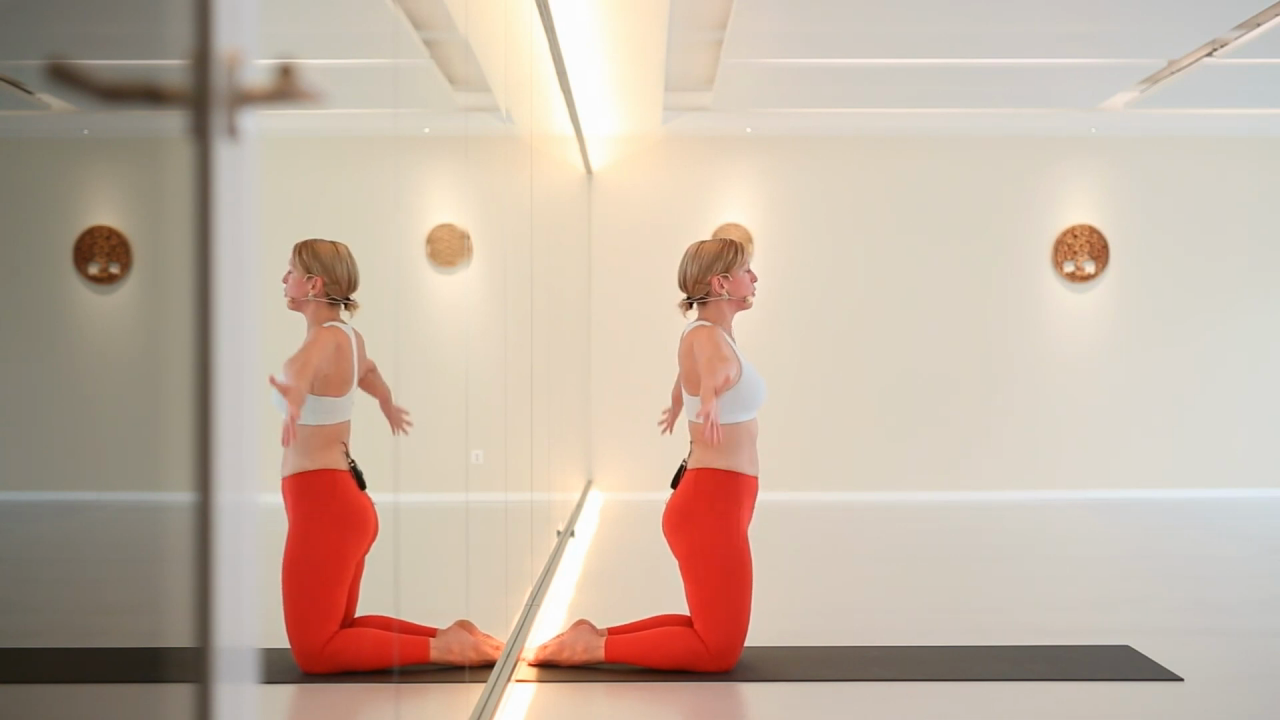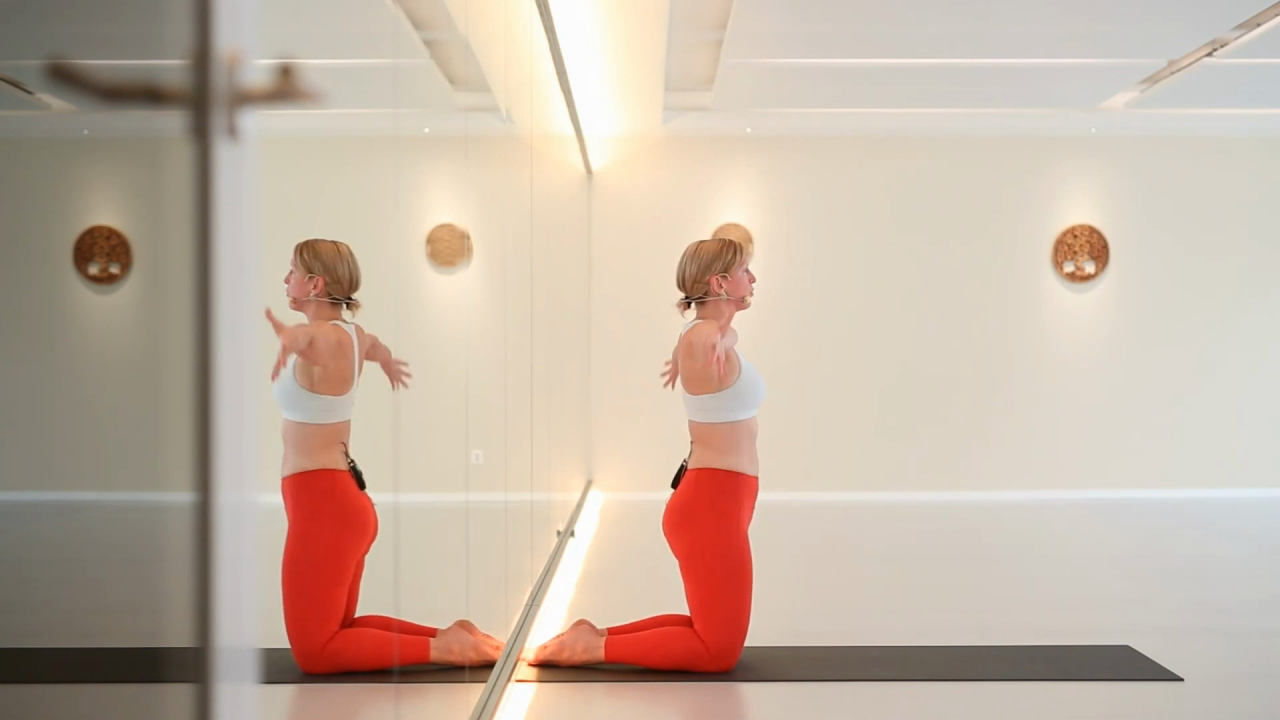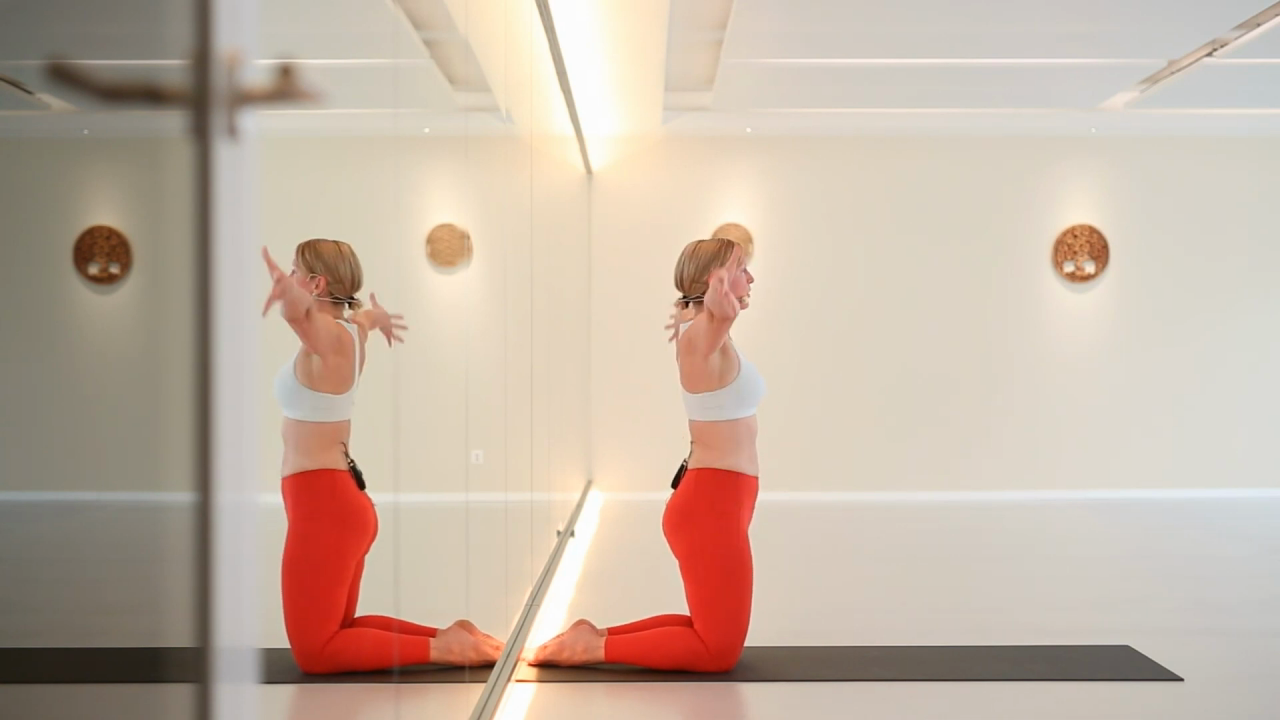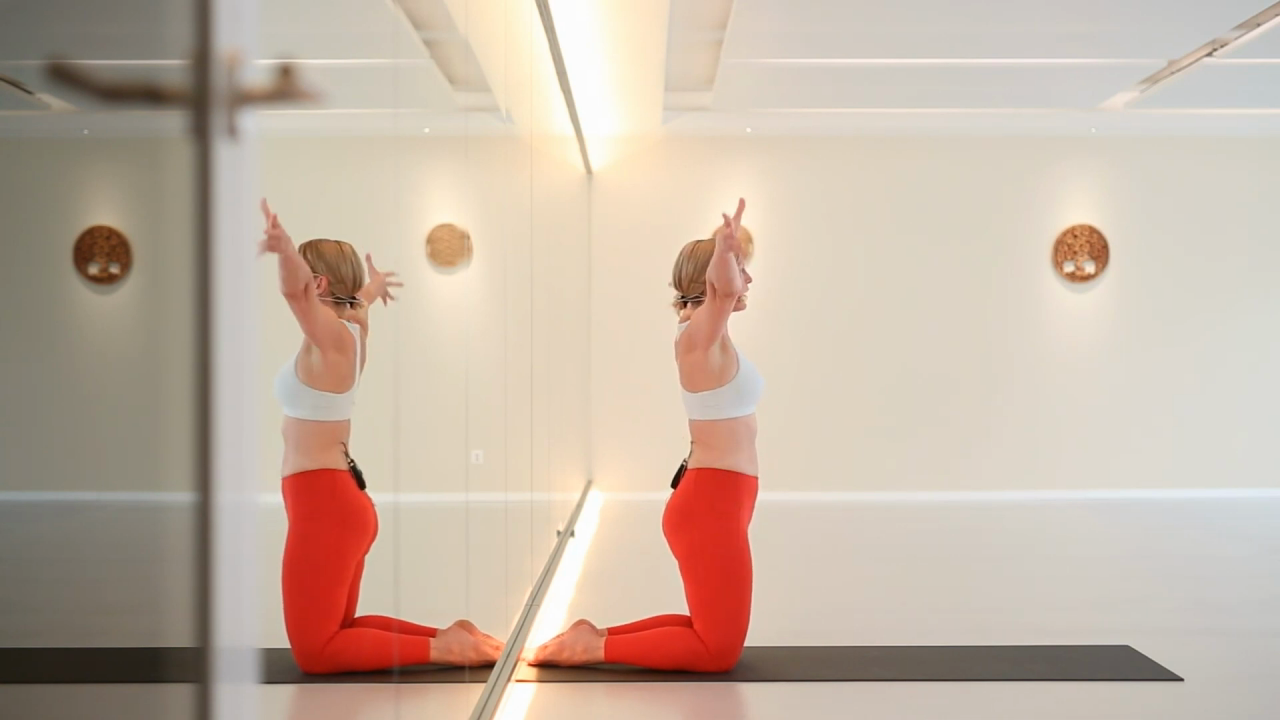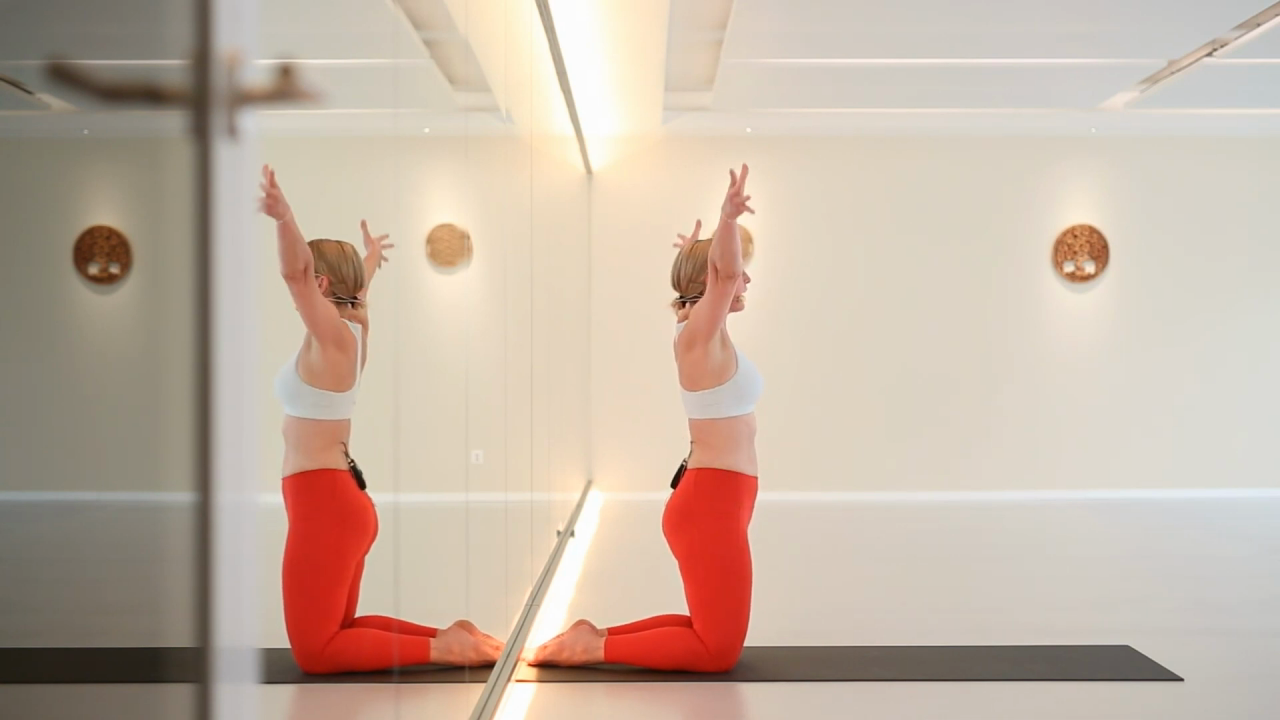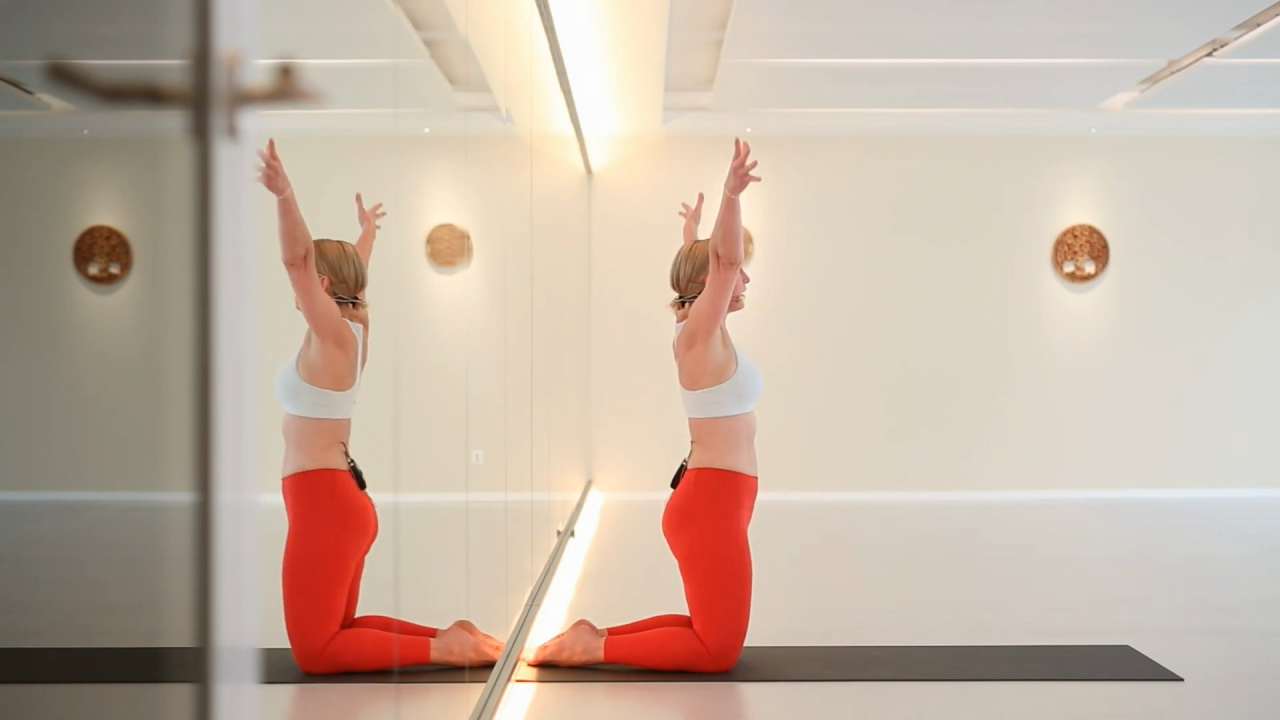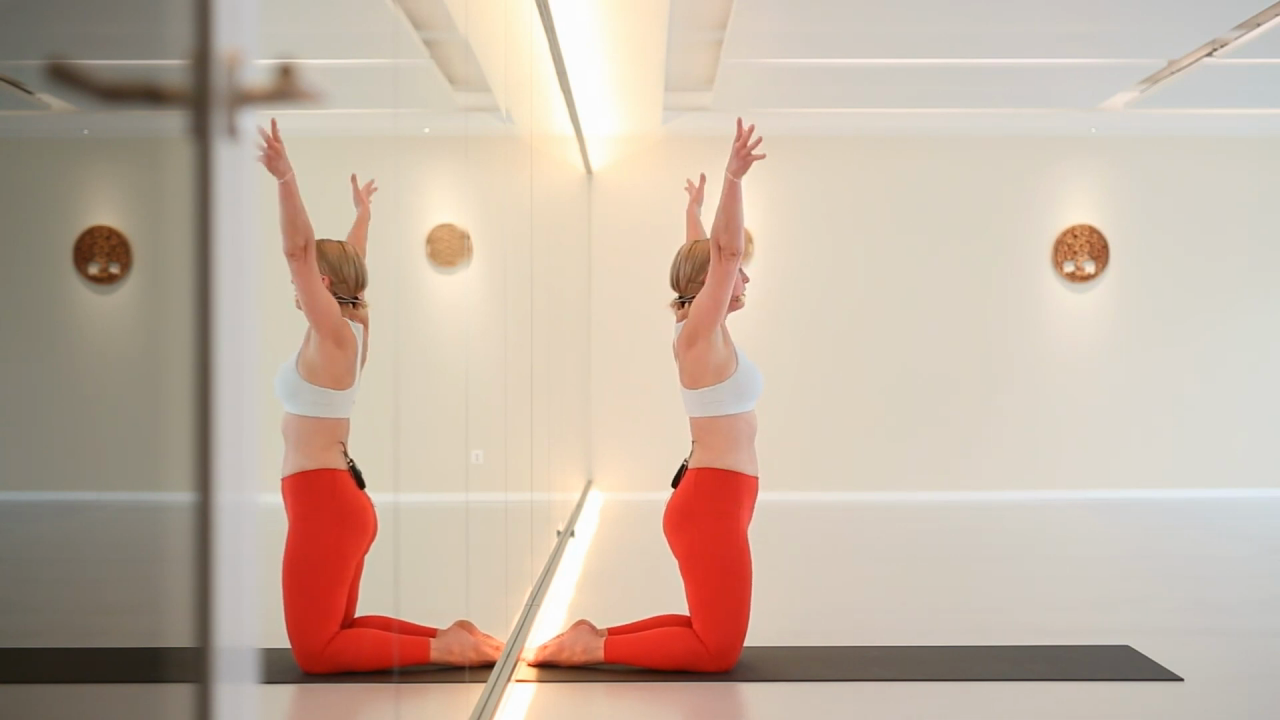
dt=0.1s
person 1, frame 1
left shoulder: (324, 339)
right shoulder: (345, 336)
left elbow: (305, 365)
right elbow: (371, 376)
left wrist: (294, 394)
right wrist: (389, 406)
left hip: (322, 505)
right hip: (341, 501)
left knee: (315, 651)
right knee: (334, 630)
left ankle: (441, 648)
right ankle: (448, 637)
person 1, frame 2
left shoulder: (327, 336)
right shoulder: (348, 333)
left elbow: (305, 339)
right elbow: (373, 346)
left wrist: (290, 338)
right wrist: (387, 360)
left hip: (322, 506)
right hip: (340, 502)
left knee: (315, 650)
right knee: (334, 630)
left ankle: (440, 647)
right ankle: (447, 636)
person 1, frame 3
left shoulder: (330, 340)
right shoulder: (347, 329)
left elbow: (299, 314)
right elbow: (367, 320)
left wrist: (285, 290)
right wrist: (380, 317)
left hip: (323, 504)
right hip: (340, 500)
left knee: (315, 651)
right knee: (335, 630)
left ankle: (441, 649)
right ankle: (447, 636)
person 1, frame 4
left shoulder: (329, 335)
right shoulder: (352, 328)
left elbow: (295, 288)
right elbow: (364, 297)
left wrist: (284, 246)
right wrist: (374, 281)
left hip: (323, 508)
right hip: (338, 503)
left knee: (316, 652)
right knee: (336, 632)
left ankle: (442, 650)
right ankle: (448, 636)
person 1, frame 5
left shoulder: (332, 335)
right shoulder: (351, 325)
left elbow: (294, 272)
right elbow: (358, 282)
left wrist: (285, 219)
right wrist: (371, 253)
left hip: (324, 504)
right hip: (339, 499)
left knee: (315, 650)
right knee: (335, 631)
left ankle: (443, 648)
right ankle: (448, 636)
person 1, frame 6
left shoulder: (332, 336)
right shoulder: (354, 329)
left elbow: (295, 258)
right elbow: (356, 268)
left wrist: (285, 194)
right wrist: (366, 230)
left hip: (323, 509)
right hip: (339, 502)
left knee: (316, 651)
right knee: (336, 630)
left ankle: (442, 649)
right ankle: (447, 636)
person 1, frame 7
left shoulder: (332, 333)
right shoulder: (353, 328)
left elbow: (299, 249)
right elbow: (351, 262)
left wrist: (286, 179)
right wrist: (362, 211)
left hip: (323, 504)
right hip: (339, 500)
left knee: (316, 650)
right knee: (335, 630)
left ankle: (443, 649)
right ankle: (451, 636)
person 2, frame 1
left shoulder: (705, 335)
right shoulder: (705, 337)
right elbow: (714, 370)
left wrist: (676, 404)
right wrist: (712, 391)
left hip: (712, 504)
right hip: (712, 507)
left knee: (713, 635)
right knee: (718, 651)
left ankle: (594, 637)
right ankle: (593, 647)
person 2, frame 2
left shoulder: (704, 334)
right shoulder: (703, 333)
right elbow: (712, 338)
left wrist: (679, 361)
right wrist: (717, 340)
left hip: (713, 505)
right hip: (713, 508)
left knee: (713, 634)
right knee: (718, 650)
left ankle: (595, 635)
right ankle: (594, 647)
person 2, frame 3
left shoulder: (700, 330)
right shoulder: (704, 339)
right elbow: (717, 316)
right wrist: (718, 287)
left hip: (713, 502)
right hip: (711, 506)
left knee: (715, 637)
right knee: (719, 651)
left ankle: (595, 635)
right ankle: (592, 648)
person 2, frame 4
left shoulder: (699, 330)
right shoulder: (702, 337)
left elbow: (702, 302)
right elbow: (720, 290)
left wrist: (687, 299)
right wrist: (720, 248)
left hip: (712, 505)
right hip: (712, 509)
left knee: (711, 635)
right knee: (718, 652)
left ankle: (595, 635)
right ankle: (591, 649)
person 2, frame 5
left shoulder: (700, 332)
right shoulder: (701, 334)
left elbow: (713, 275)
right elbow: (722, 271)
left wrist: (692, 250)
right wrist: (727, 220)
left hip: (711, 500)
right hip: (712, 505)
left knee: (713, 635)
right knee: (718, 650)
left ankle: (593, 636)
right ankle: (590, 648)
person 2, frame 6
left shoulder: (700, 334)
right shoulder: (701, 335)
left elbow: (713, 264)
right elbow: (724, 259)
left wrist: (695, 227)
right wrist: (730, 196)
left hip: (711, 504)
right hip: (711, 509)
left knee: (712, 634)
right knee: (717, 651)
left ankle: (596, 636)
right ankle: (591, 649)
person 2, frame 7
left shoulder: (701, 331)
right shoulder: (701, 332)
left elbow: (705, 257)
right elbow: (724, 249)
left wrist: (693, 210)
right wrist: (733, 180)
left hip: (712, 501)
right hip: (712, 505)
left knee: (711, 633)
right knee: (718, 649)
left ankle: (592, 635)
right ankle: (590, 648)
